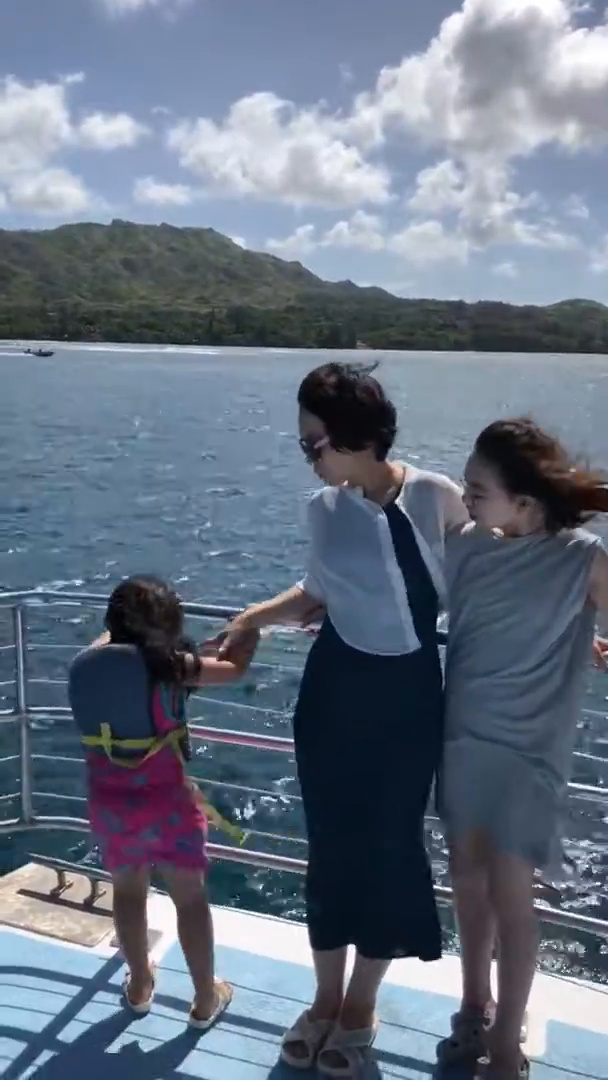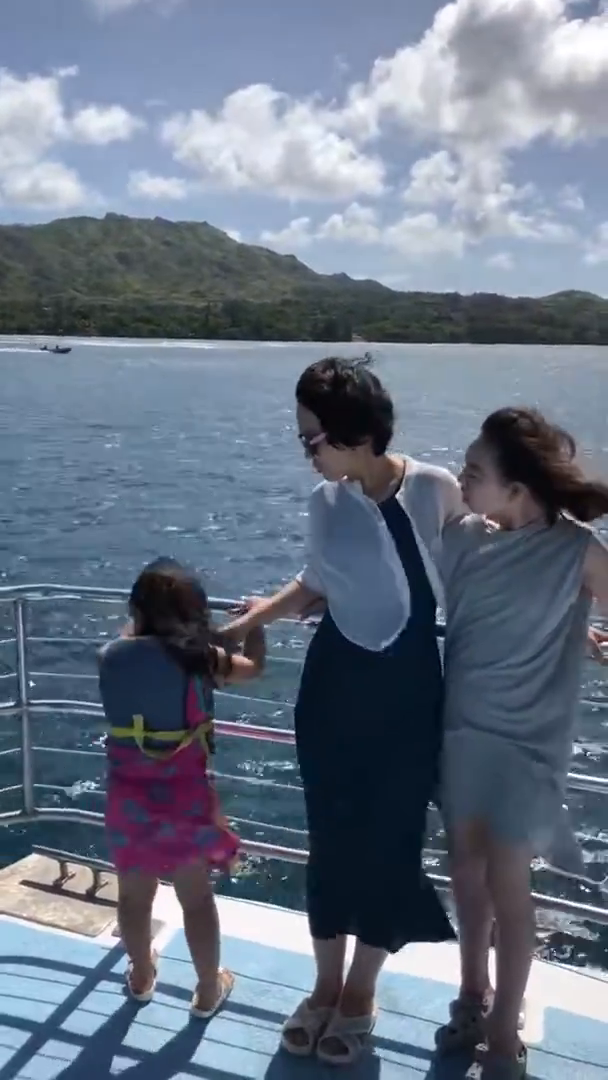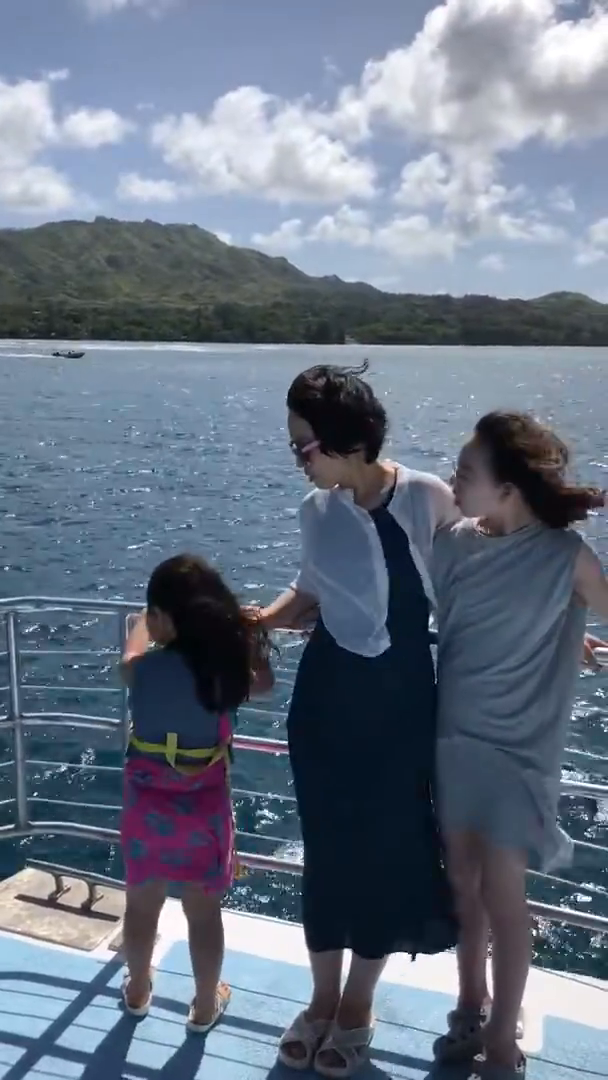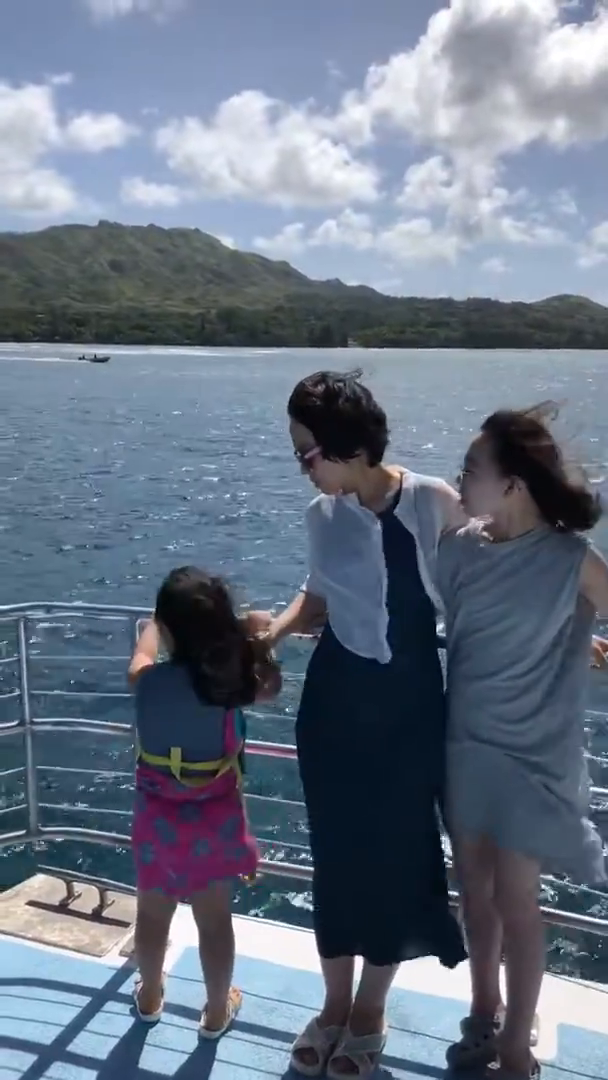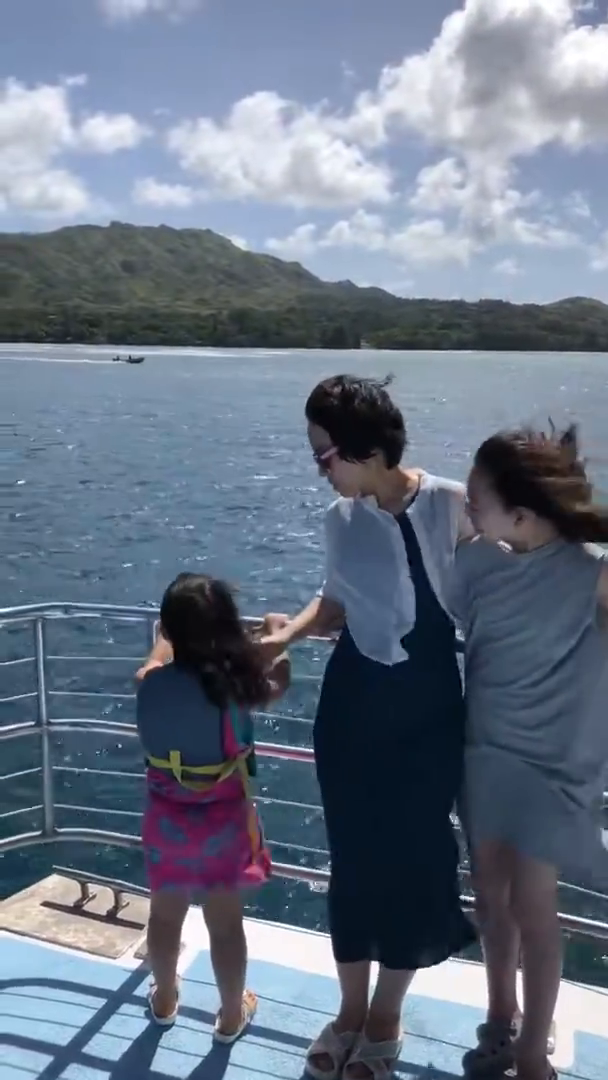
dt=0.4s
person 1, frame 1
left shoulder: (436, 496)
right shoulder: (325, 508)
right wrist: (256, 615)
left hip: (408, 699)
right hip: (332, 694)
left knee: (388, 850)
right knee: (330, 848)
left ankle: (360, 1005)
right ankle: (325, 996)
person 1, frame 2
left shoulder: (436, 491)
right shoulder: (324, 502)
right wrist: (256, 616)
left hip: (407, 692)
right hip: (332, 687)
left knee: (387, 841)
right knee: (331, 838)
left ankle: (360, 993)
right ankle: (326, 985)
person 1, frame 3
left shoulder: (428, 498)
right shoulder: (316, 509)
right wrist: (254, 624)
left hip: (401, 700)
right hip: (324, 697)
left knee: (386, 852)
right knee: (326, 849)
left ankle: (358, 1004)
right ankle: (322, 997)
person 1, frame 4
left shoulder: (434, 502)
right shoulder: (323, 515)
right wrist: (273, 632)
left hip: (409, 706)
right hip: (333, 702)
left knee: (395, 856)
right knee: (335, 854)
left ankle: (370, 1010)
right ankle: (334, 1004)
person 1, frame 5
left shoulder: (450, 504)
right shoulder: (340, 518)
right wrist: (284, 635)
left hip: (427, 710)
right hip: (350, 705)
left knee: (412, 861)
right knee: (352, 859)
left ankle: (385, 1016)
right ankle: (350, 1008)
person 2, frame 1
right shoulder: (465, 543)
left hip: (527, 749)
right hip: (463, 736)
left knee: (509, 898)
right knee: (468, 880)
right ankle: (475, 1009)
person 2, frame 2
right shoulder: (461, 535)
left hip: (525, 740)
right hip: (461, 726)
left knee: (506, 886)
right knee: (466, 869)
right ankle: (474, 995)
person 2, frame 3
right shoulder: (452, 541)
left hip: (517, 747)
right hip: (453, 734)
left knee: (501, 895)
right knee: (462, 879)
right ankle: (472, 1006)
person 2, frame 4
right shoulder: (459, 546)
left hip: (529, 753)
right hip: (465, 740)
left knee: (514, 900)
right knee: (473, 884)
right ankle: (484, 1011)
person 2, frame 5
right shoulder: (474, 556)
left hip: (548, 760)
right hip: (484, 748)
left knee: (532, 908)
right knee: (490, 890)
right ankle: (501, 1018)
person 3, frame 1
left shoulder: (85, 663)
right shoulder: (169, 663)
right elbow: (235, 669)
right wrist: (249, 630)
left hip: (108, 801)
right hip: (163, 801)
left knee: (128, 889)
right knee: (190, 898)
left ankle: (139, 984)
right ankle: (206, 998)
person 3, frame 2
left shoulder: (113, 656)
right shoulder: (198, 656)
right elbow: (253, 668)
left wrist: (142, 623)
right wrist: (255, 623)
left hip: (128, 796)
right hip: (185, 797)
left knee: (134, 893)
right knee: (197, 898)
left ankle: (141, 976)
right ankle: (209, 990)
person 3, frame 3
left shoulder: (144, 669)
right shoulder: (227, 670)
right elbow: (264, 681)
left wrist: (144, 618)
right wrist: (253, 633)
left hip: (148, 808)
right hip: (204, 809)
left knee: (141, 906)
right knee: (204, 911)
left ankle: (138, 990)
right ankle: (206, 1005)
person 3, frame 4
left shoulder: (146, 680)
right shoulder: (233, 681)
left elbow: (144, 652)
right elbow: (271, 684)
left wrist: (157, 620)
right wrist: (260, 634)
left hip: (158, 816)
right hip: (215, 817)
left knee: (153, 912)
right knee: (214, 919)
left ankle: (149, 995)
right ankle: (217, 1010)
person 3, frame 5
left shoulder: (149, 683)
right shoulder: (236, 685)
left elbow: (160, 658)
right elbow: (278, 683)
left wrist: (175, 628)
left hip: (166, 818)
right hip: (222, 822)
left knee: (165, 914)
right knee: (225, 922)
left ankle: (164, 999)
right ankle: (232, 1014)
